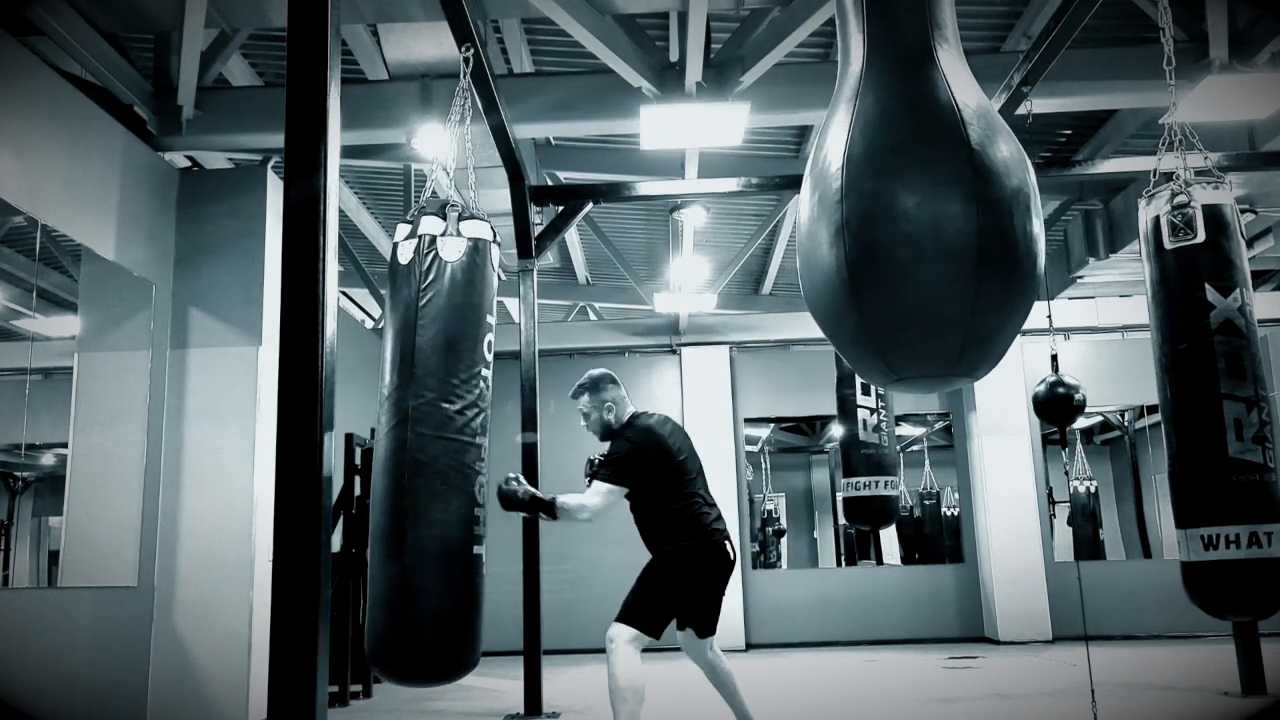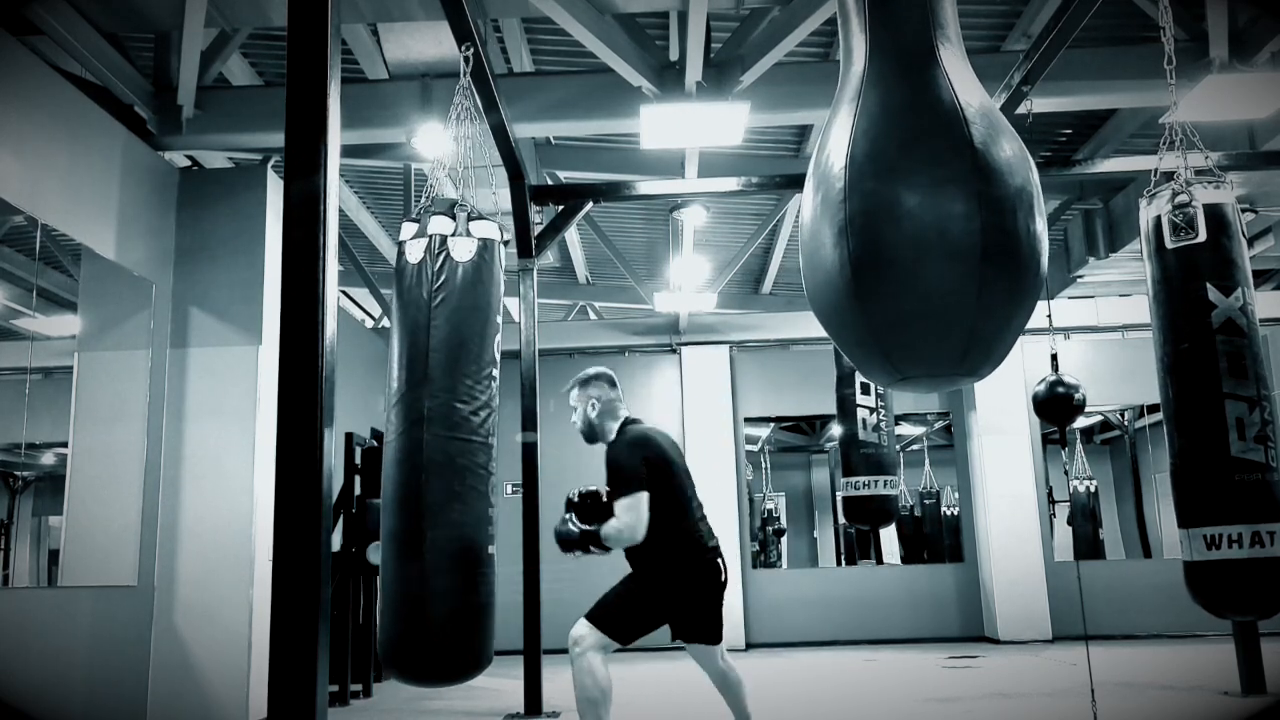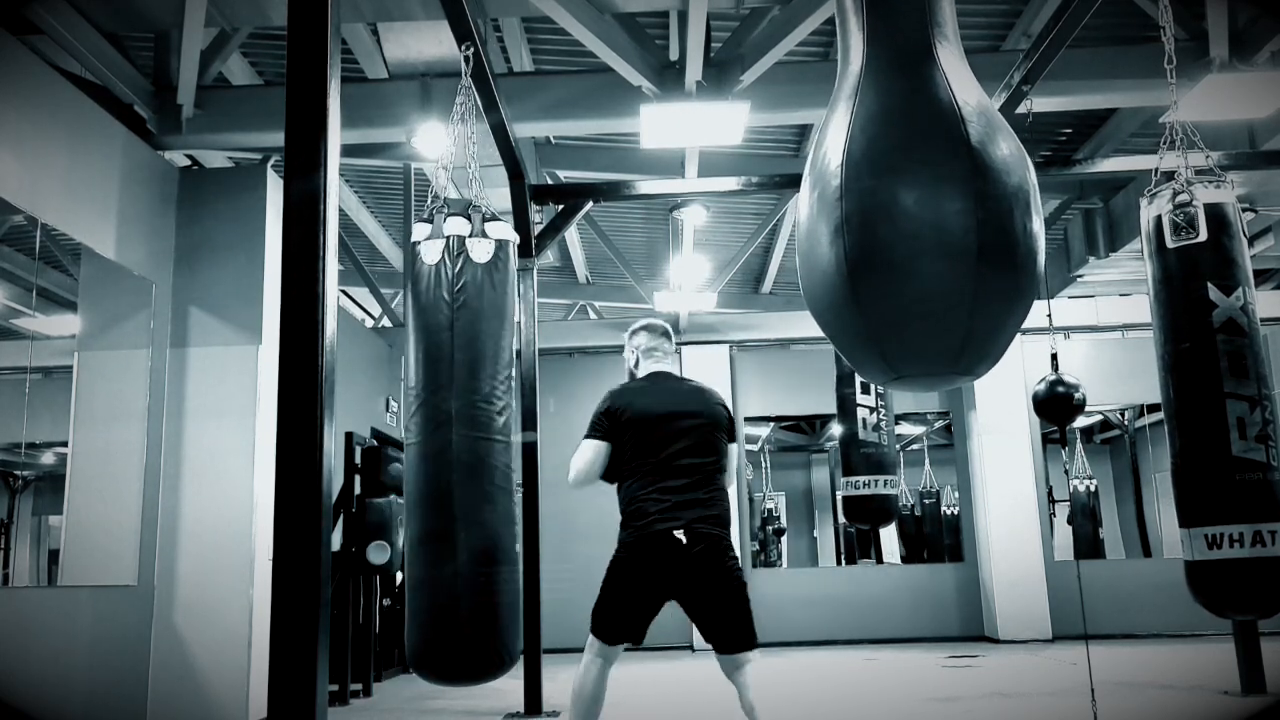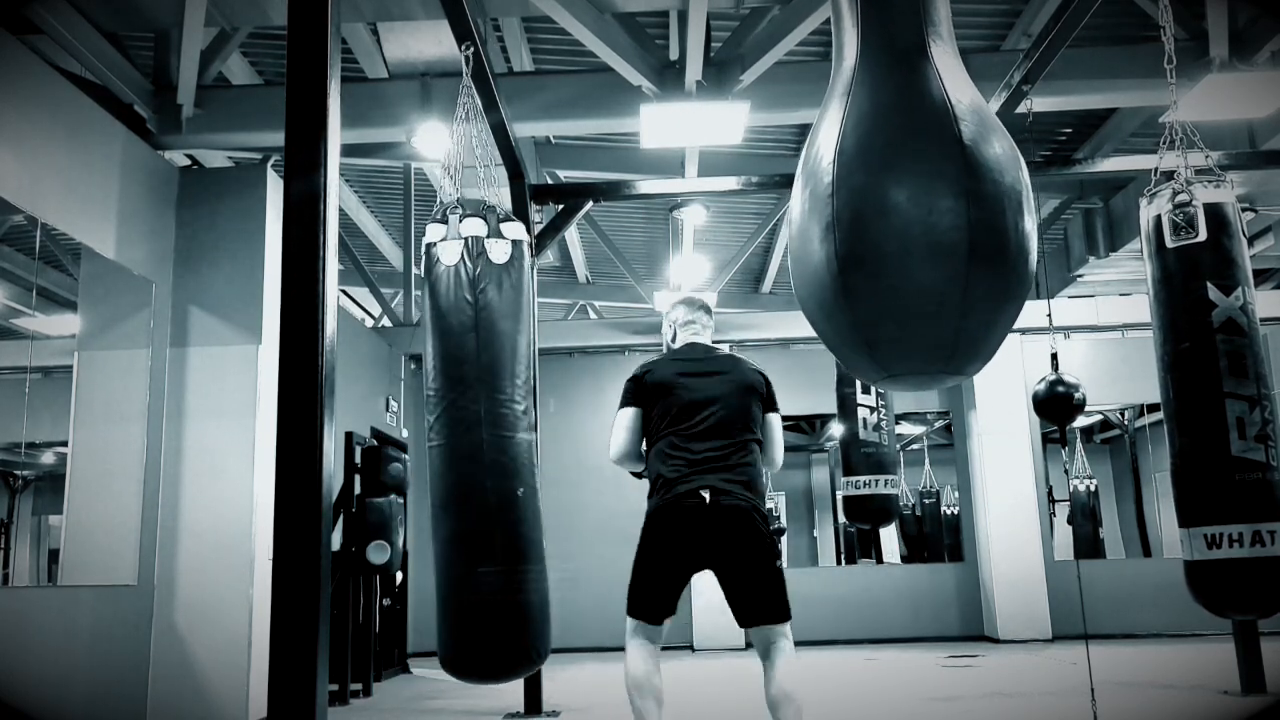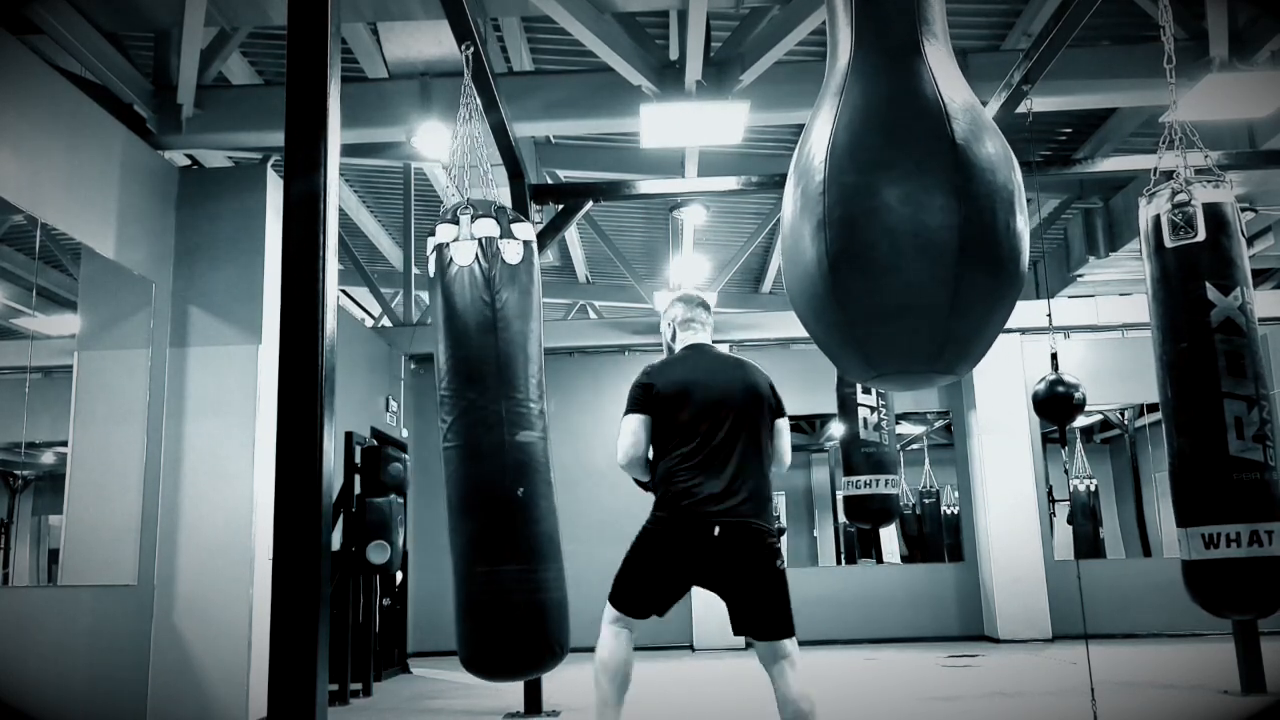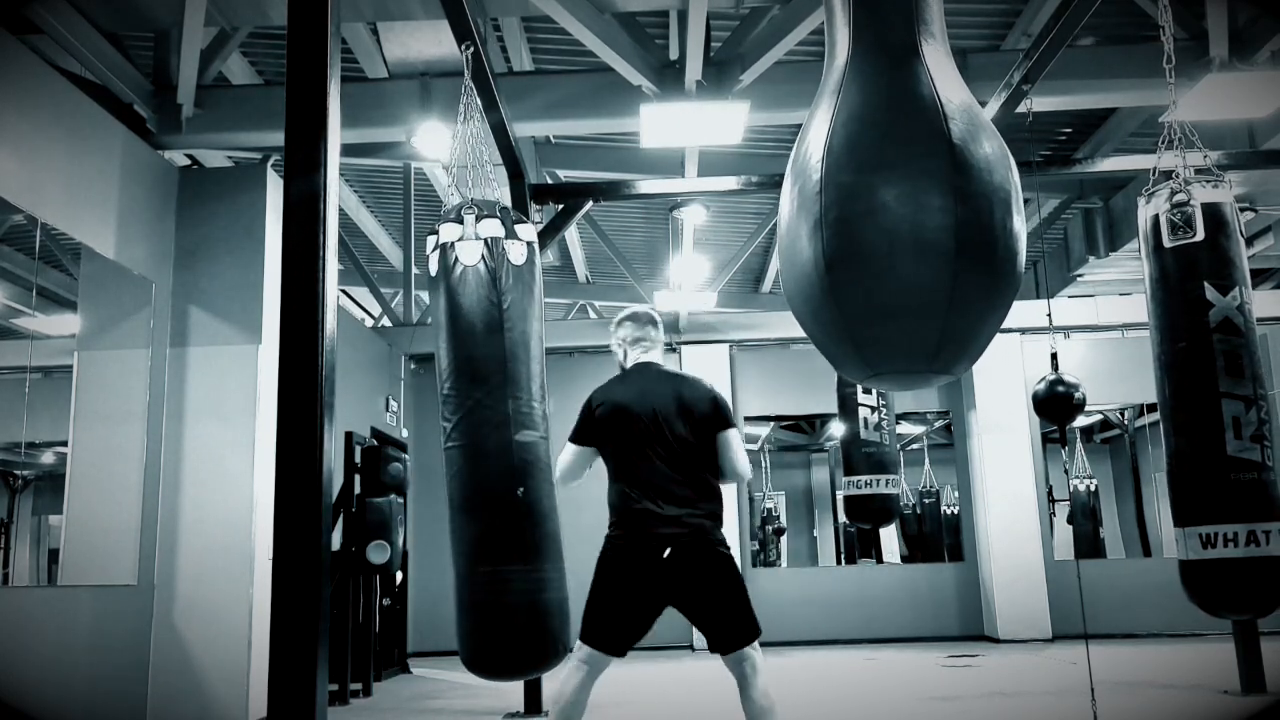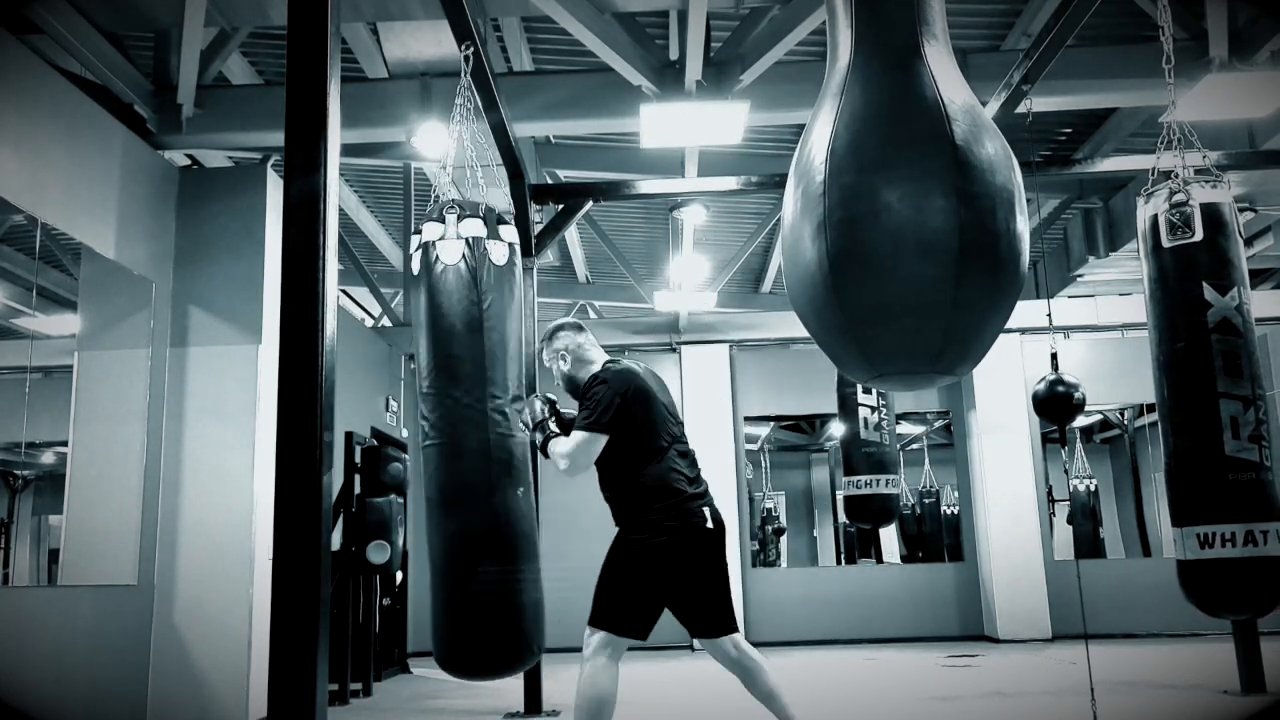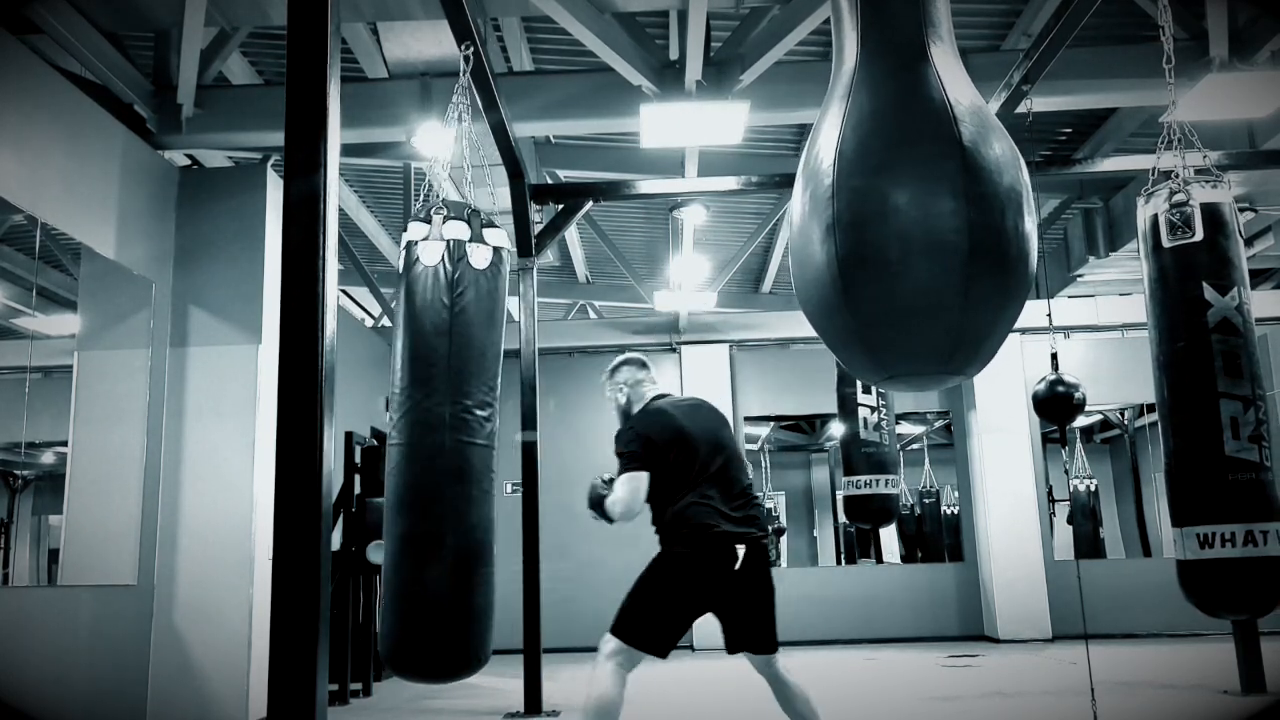
dt=0.3s
person 1, frame 1
left shoulder: (632, 441)
right shoulder: (657, 426)
left elbow: (590, 507)
left wrist: (529, 500)
right wrist: (610, 473)
left hip: (689, 551)
right hip: (712, 550)
left knee: (622, 639)
right knee: (699, 647)
person 1, frame 2
left shoulder: (625, 448)
right shoulder: (648, 438)
left elbow: (633, 530)
left wrist: (584, 536)
left hip: (674, 569)
right hip: (706, 567)
left knee: (584, 642)
right knee: (710, 653)
person 1, frame 3
left shoulder: (618, 402)
right shoulder: (713, 402)
left elbow: (580, 476)
left wrist: (614, 468)
left hip: (647, 543)
right hip: (712, 543)
left knee: (599, 654)
right knee: (739, 665)
person 1, frame 4
left shoulder: (649, 374)
right shoulder: (752, 375)
left elbow: (620, 453)
right elbow: (774, 458)
left hip: (673, 512)
right hip: (744, 514)
left knee: (642, 637)
right knee: (776, 647)
person 1, frame 5
left shoulder: (654, 378)
right shoulder: (757, 378)
left elbow: (628, 458)
right elbow: (781, 459)
left hip: (676, 528)
right hip: (750, 533)
left knee: (617, 622)
right knee: (782, 660)
person 1, frame 6
left shoulder: (607, 399)
right shoulder: (705, 394)
left elbow: (565, 476)
right elbow: (739, 471)
left hip: (635, 549)
right hip: (702, 547)
left knee: (586, 662)
right knee: (746, 659)
person 1, frame 7
left shoulder: (607, 385)
right shoulder: (633, 373)
left elbow: (571, 462)
left wrist: (543, 431)
right wrist: (558, 422)
left hip: (658, 531)
right hip: (699, 525)
left knee: (601, 648)
right knee: (726, 643)
person 1, frame 8
left shoulder: (638, 427)
right shoulder: (707, 411)
left elbow: (627, 507)
left wrist: (602, 500)
left hip: (692, 556)
right hip: (750, 553)
left knee: (613, 658)
right knee: (767, 661)
